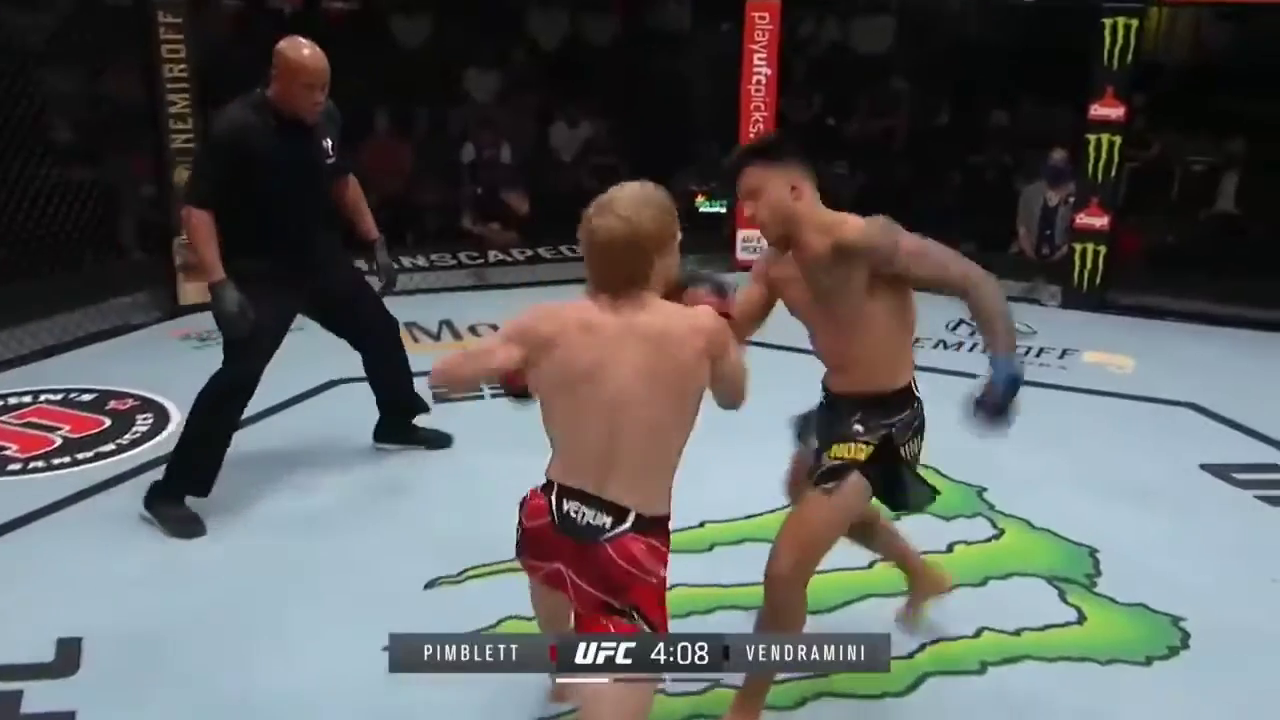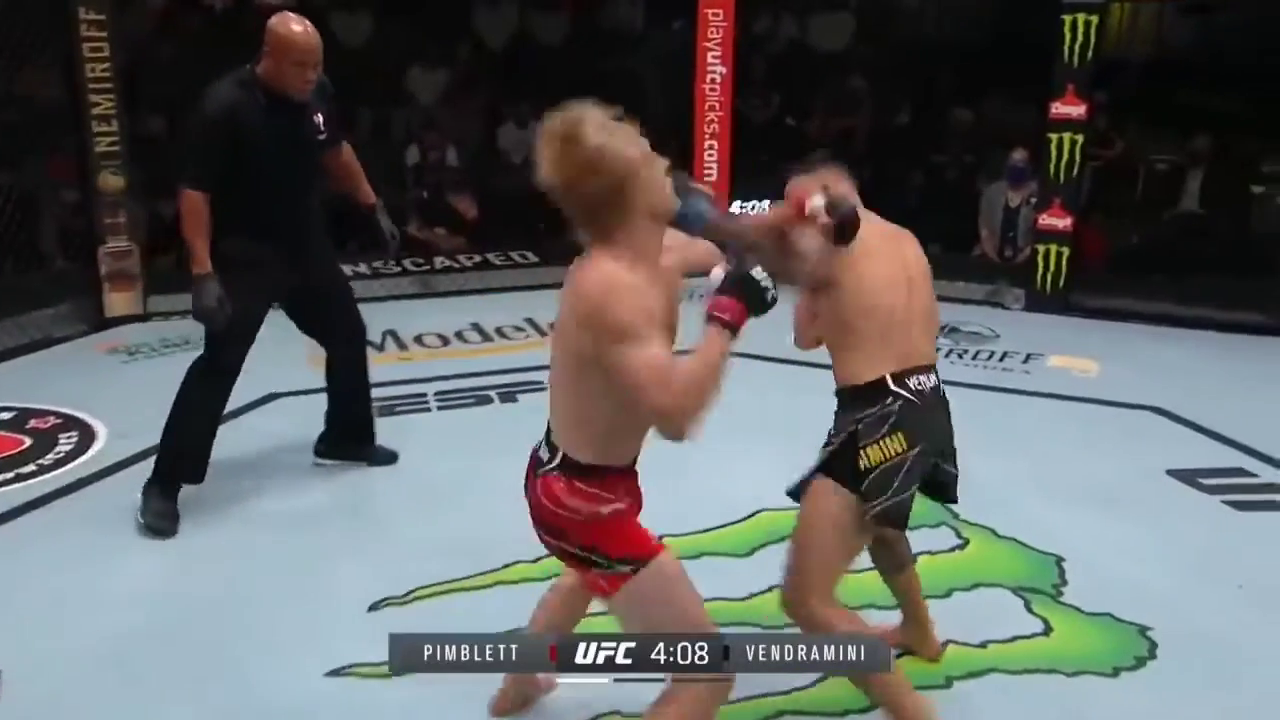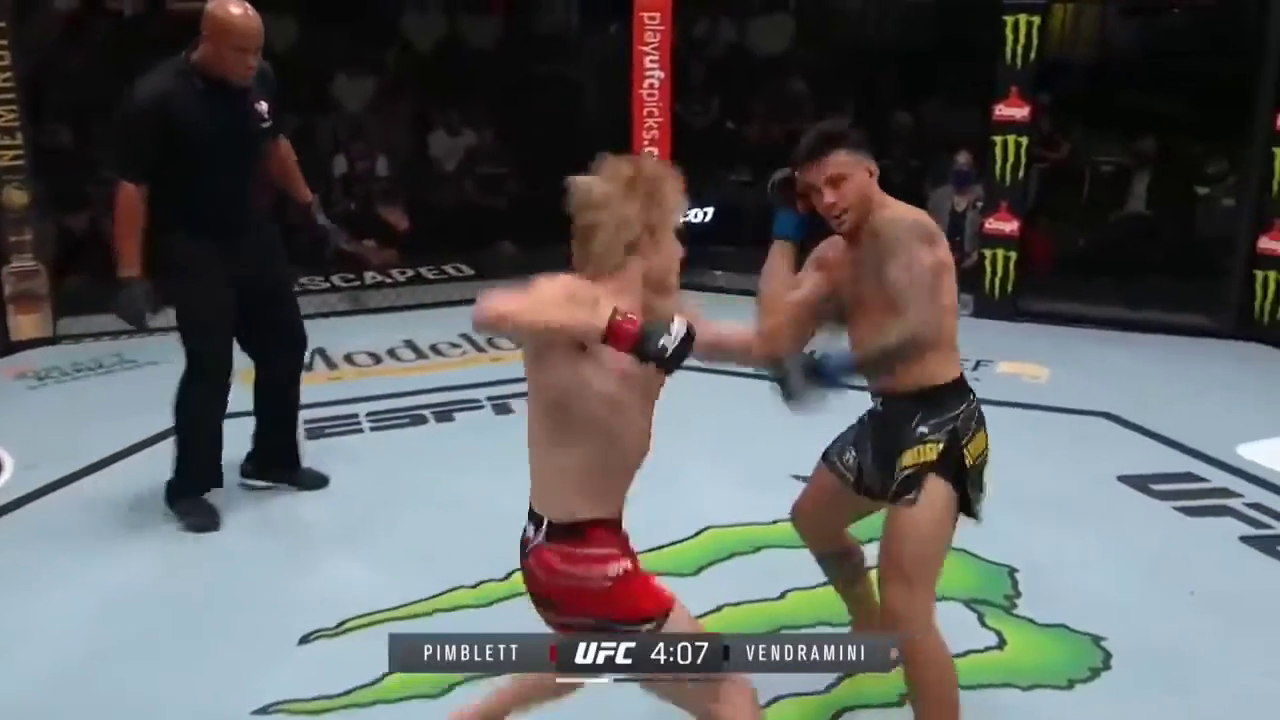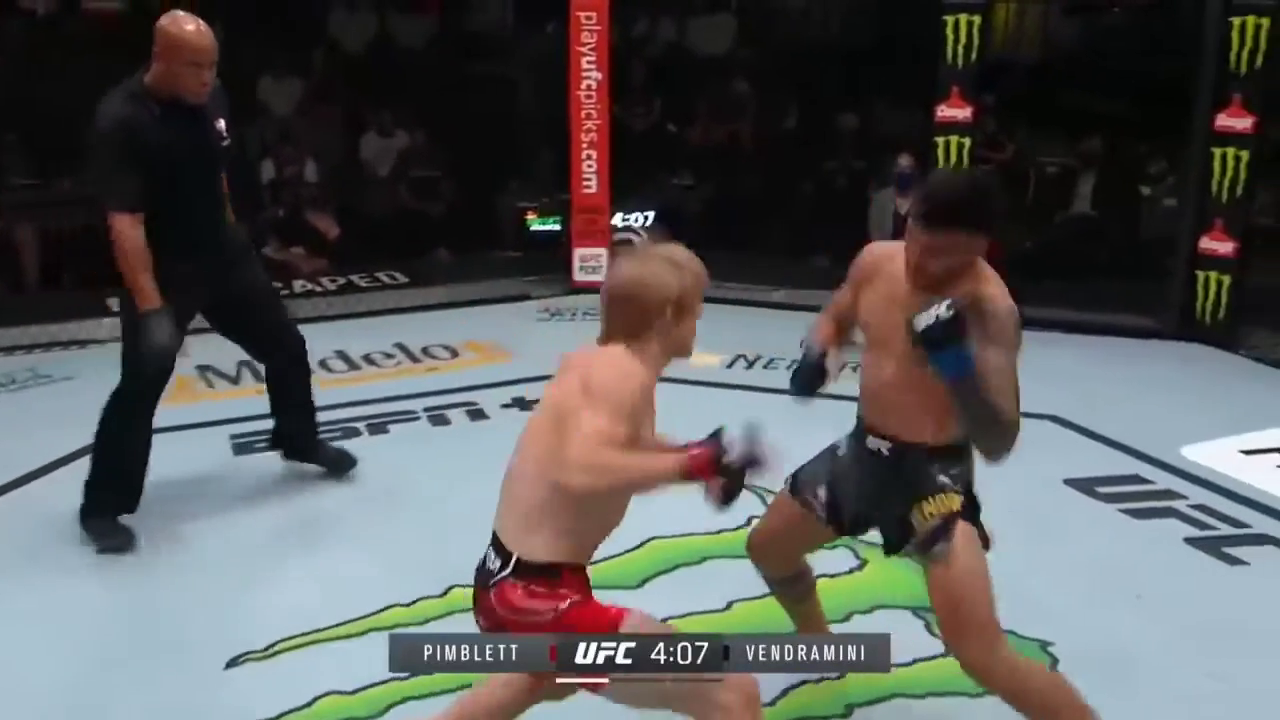
dt=0.4s
person 1, frame 1
left shoulder: (863, 240)
right shoulder: (778, 263)
left elbow: (974, 281)
right elbow: (728, 334)
left wrist: (1004, 365)
left hip: (884, 420)
right hip: (838, 406)
left knee: (784, 569)
right knee: (809, 497)
right ankle: (923, 575)
person 1, frame 2
left shoulder: (840, 231)
right shoulder: (899, 242)
right elbow: (810, 334)
left hip: (880, 419)
right hip: (919, 407)
left knee: (806, 600)
right knee: (874, 518)
right ankle: (920, 633)
person 1, frame 3
left shoulder: (903, 229)
right shoulder: (832, 255)
left elbow: (922, 331)
right elbow: (774, 337)
left wrist: (830, 369)
left hip: (938, 423)
right hip: (887, 418)
left knee: (904, 609)
right knee: (812, 520)
right ankle: (870, 634)
person 1, frame 4
left shoulder: (989, 307)
right shoulder: (876, 261)
left elbow: (997, 443)
right elbow: (832, 321)
left wrist: (955, 363)
right wrist: (815, 355)
left hip: (932, 475)
right hip: (860, 453)
left knee: (981, 653)
right knee: (767, 548)
person 2, frame 1
left shoulder: (552, 324)
right shoulder: (702, 328)
left elbow: (444, 377)
right elbow: (733, 396)
left wrist: (517, 358)
left hip: (550, 523)
right hip: (631, 549)
person 2, frame 2
left shoulder: (656, 250)
right shoulder: (613, 287)
right elbow: (672, 414)
right wrist: (727, 316)
left hip: (558, 476)
right hip: (586, 496)
left knee: (591, 572)
person 2, frame 3
left shoulder: (658, 314)
right shoulder: (570, 298)
left elbow: (753, 342)
right elbow: (491, 312)
right wrist: (616, 328)
left hip: (591, 543)
right hip: (577, 556)
person 2, frame 4
left shoulder: (591, 363)
right shoulder: (621, 373)
right elbow: (580, 476)
left wrist: (705, 460)
right wrist: (693, 462)
left hip: (515, 582)
right hip: (536, 597)
left knee: (555, 674)
person 3, frame 1
left shoulder: (325, 118)
right shoulder: (235, 129)
left elbow: (341, 180)
right elbow: (198, 210)
left wrist: (374, 241)
right wrist: (220, 284)
left hip: (319, 259)
right hip: (259, 273)
left knee: (381, 332)
right knee: (237, 377)
left ankle: (398, 424)
right ankle: (170, 492)
person 3, frame 2
left shoulder: (317, 92)
right shoulder: (225, 106)
left elbow: (335, 150)
right elbow: (195, 193)
left wrist: (373, 206)
right wrist: (204, 275)
left hip: (304, 246)
right hip: (244, 256)
left knee: (348, 336)
right knee: (219, 363)
left ankle: (346, 437)
right ankle: (164, 484)
person 3, frame 3
left shoulder: (258, 80)
right shoulder: (158, 95)
right elbow: (133, 188)
left wrist: (310, 205)
right wrist: (131, 275)
left hip: (251, 242)
right hip: (192, 254)
left knee: (285, 348)
right knee: (209, 367)
left ankle: (272, 459)
right ankle: (188, 489)
person 3, frame 4
left shoulder: (210, 100)
right shoulder: (121, 120)
right elbow: (124, 222)
right wrist: (149, 310)
left hip: (221, 256)
right hip: (162, 272)
left knee: (286, 346)
right knee: (140, 389)
left ankle: (300, 440)
right ankle: (102, 509)
